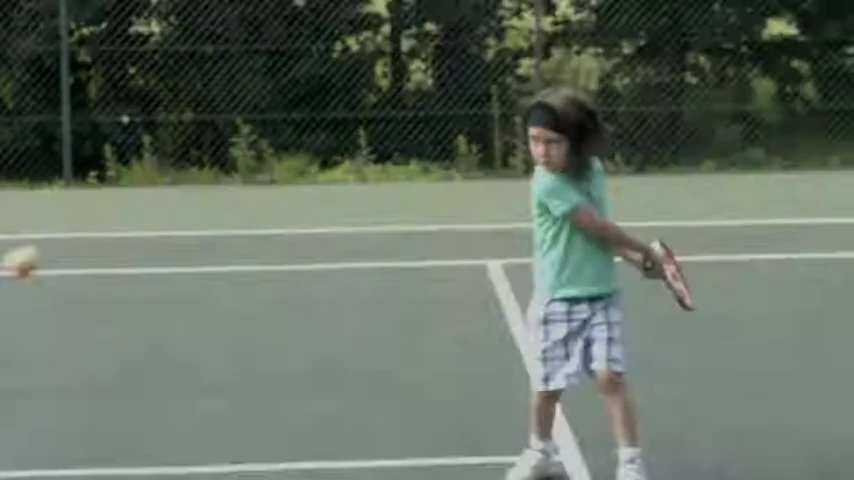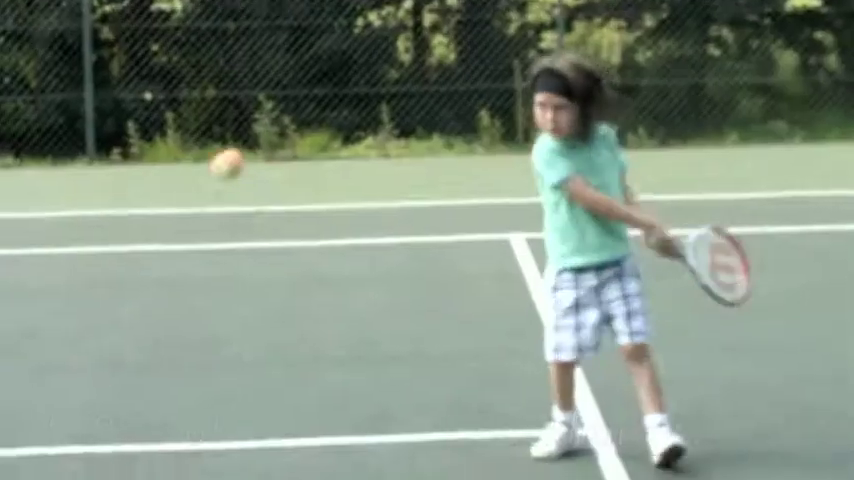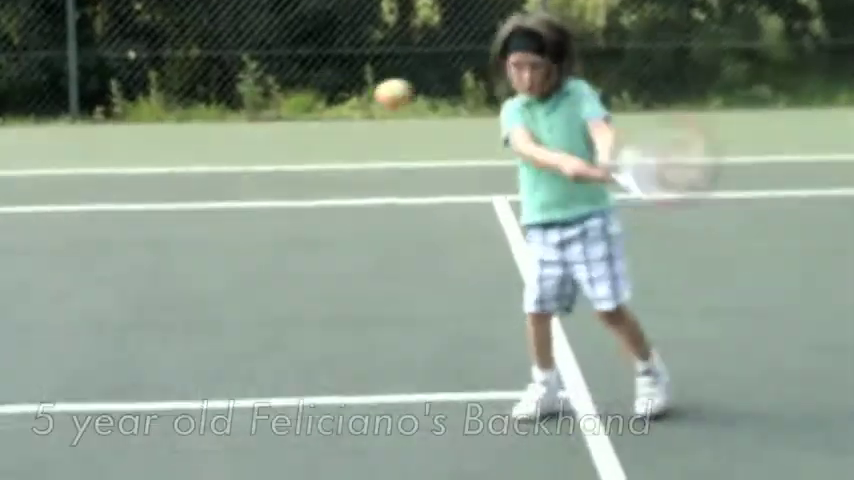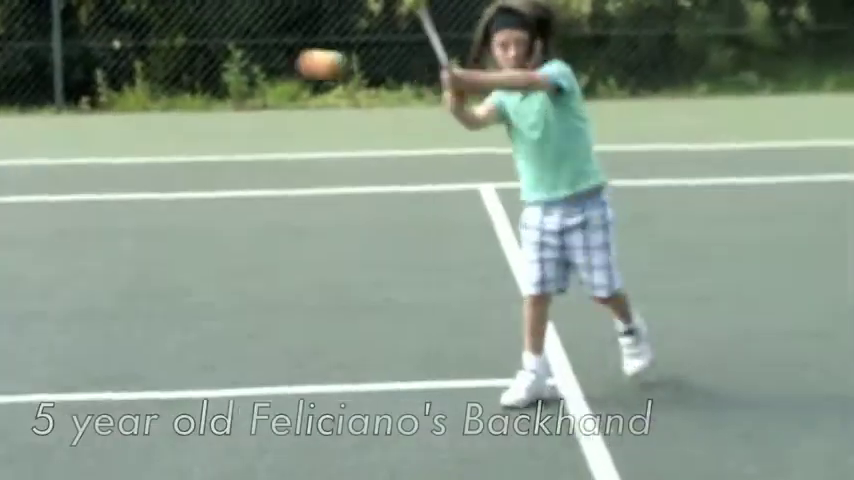
dt=0.1s
person 1, frame 1
left shoulder: (593, 170)
right shoulder: (547, 185)
right elbow: (598, 228)
left wrist: (629, 254)
right wrist: (642, 250)
left hip: (603, 297)
right hip: (559, 303)
left knee: (611, 377)
right knee: (548, 386)
person 1, frame 2
left shoulder: (604, 138)
right shoulder: (547, 152)
left elbow: (625, 195)
right elbow: (591, 200)
left wrist: (646, 229)
right wrist: (650, 225)
left hip: (617, 266)
right hip: (571, 271)
left knee: (635, 348)
right knee: (562, 356)
left ankle: (659, 429)
right ankle: (565, 426)
person 1, frame 3
left shoulder: (580, 95)
right shoulder: (515, 110)
left elbow: (602, 133)
right elbow: (526, 149)
left wrist: (604, 162)
right wrist: (564, 163)
left hip: (590, 223)
right hip: (542, 229)
left knee: (610, 308)
right knee: (538, 312)
left ankle: (649, 373)
right ankle: (545, 387)
person 1, frame 4
left shoulder: (557, 72)
right shoulder: (504, 98)
left elbow: (527, 79)
right elbow: (477, 119)
left wrist: (475, 77)
right wrist: (455, 99)
left hip: (584, 204)
right hip: (541, 211)
left knee: (605, 291)
right knee: (536, 294)
left ankle: (631, 330)
right ankle: (535, 374)
